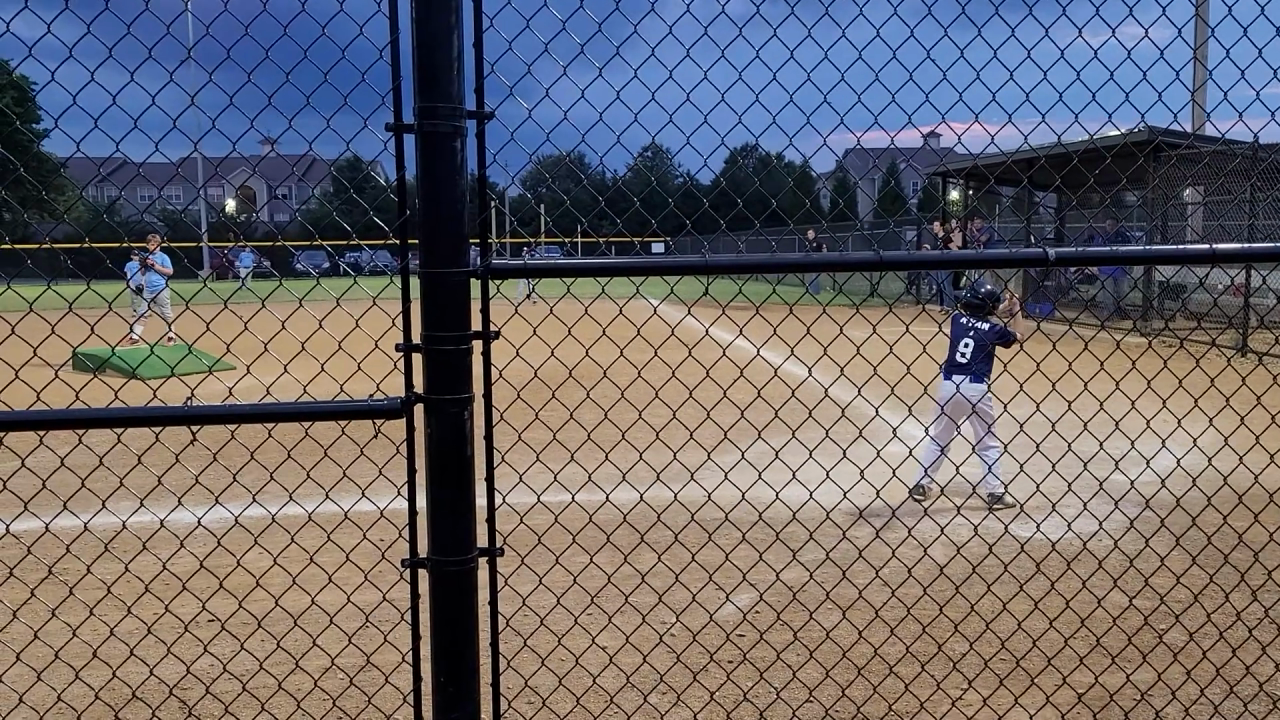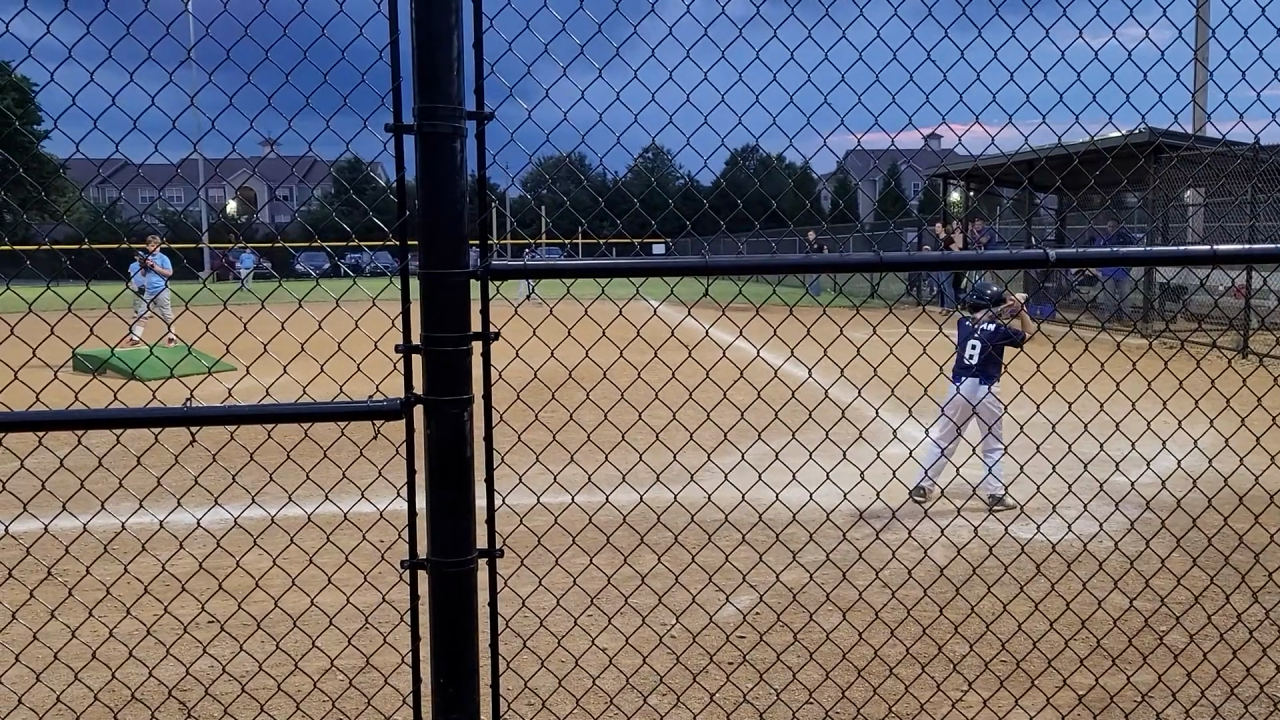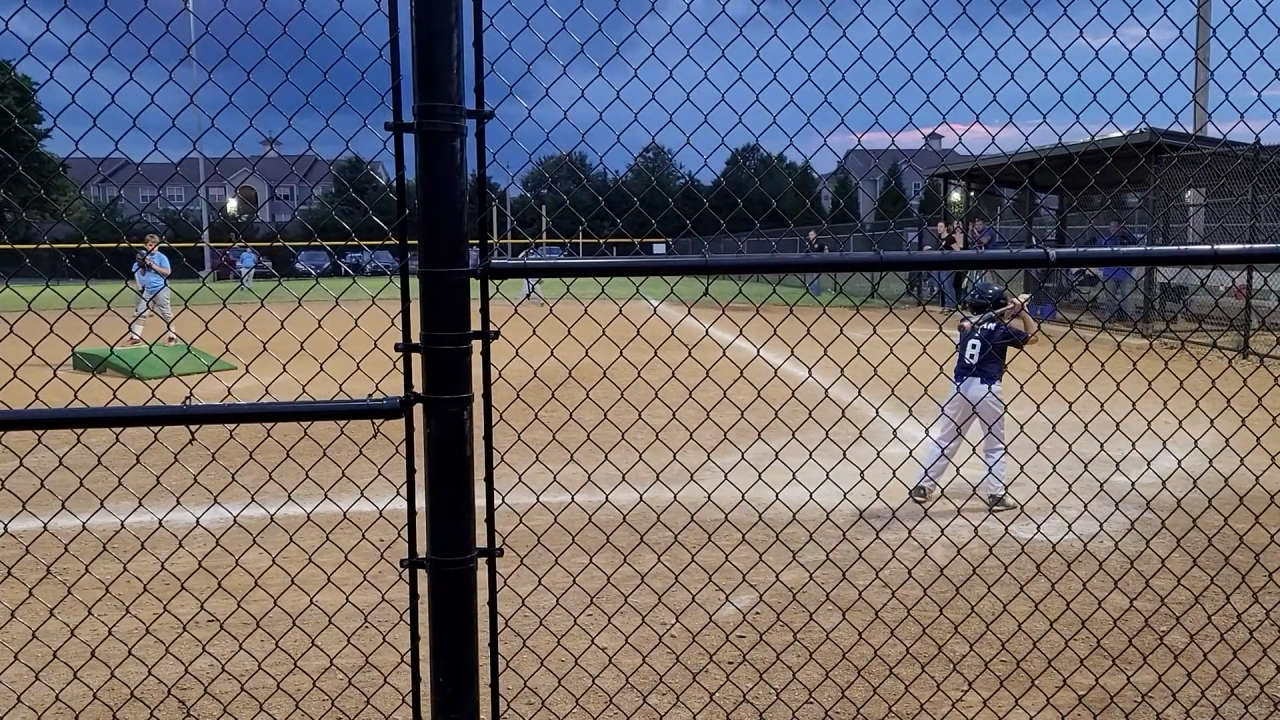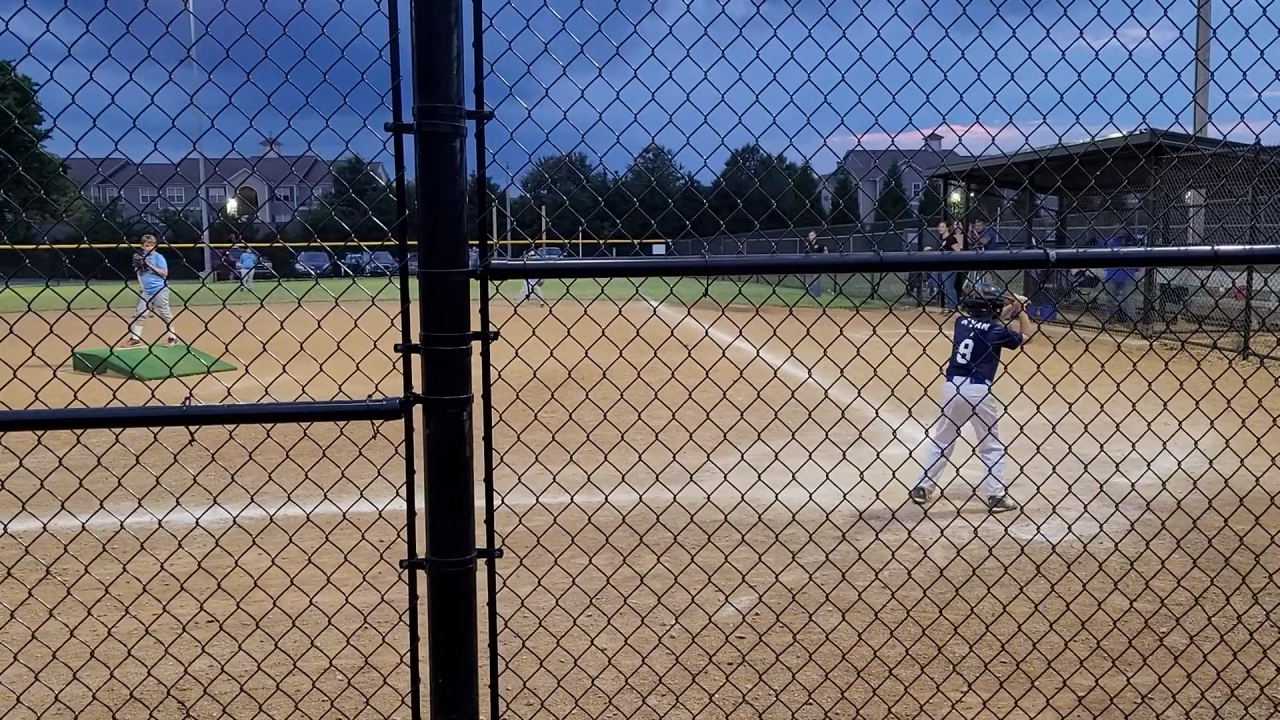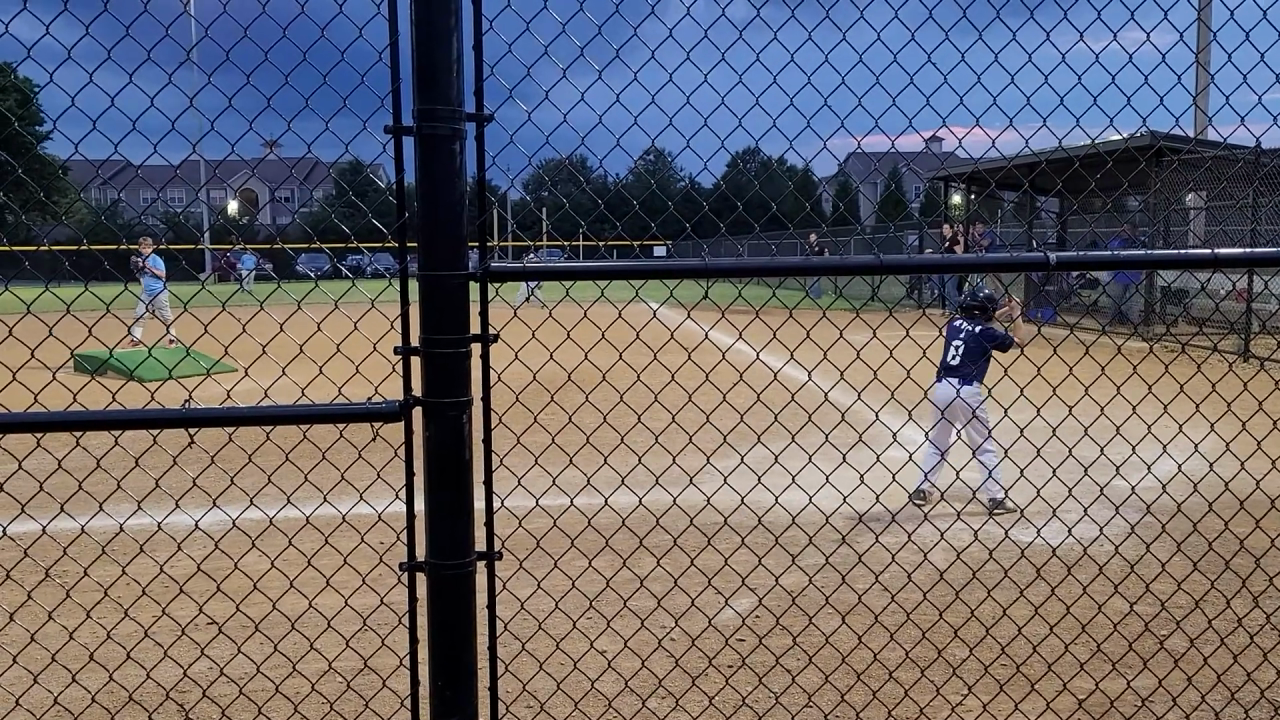
dt=0.2s
person 1, frame 1
left shoulder: (957, 319)
right shoulder: (993, 329)
right elbow: (1019, 336)
left wrist: (1003, 309)
right wrist: (1015, 309)
left hip: (950, 384)
right hip: (977, 387)
left knee: (938, 438)
right knee: (989, 443)
left ankle: (922, 486)
right ankle: (995, 493)
person 1, frame 2
left shoulder: (964, 323)
right shoulder: (1000, 330)
right elbow: (1029, 334)
left wrist: (1010, 307)
right wrist: (1020, 309)
left hip: (959, 387)
right hip: (985, 390)
left knee: (942, 440)
right knee: (993, 445)
left ankle: (923, 487)
right ankle: (996, 495)
person 1, frame 3
left shoulder: (967, 323)
right shoulder: (1001, 330)
right elbow: (1033, 336)
left wrist: (1012, 309)
right wrist: (1022, 310)
left hip: (960, 386)
right hip: (986, 389)
left knee: (943, 440)
right knee: (995, 445)
left ankle: (923, 487)
right ankle: (997, 495)
person 1, frame 4
left shoulder: (961, 321)
right shoulder: (996, 330)
right elbow: (1027, 337)
left wrist: (1010, 309)
right wrist: (1021, 311)
left hip: (952, 385)
right hip: (978, 389)
left knee: (940, 441)
right knee: (991, 445)
left ankle: (923, 488)
right ankle: (996, 496)
person 1, frame 5
left shoulder: (954, 322)
right shoulder: (986, 333)
right elbow: (1021, 341)
left wrist: (1005, 312)
right wrist: (1016, 314)
left hip: (942, 387)
right hip: (966, 391)
left knee: (937, 442)
right knee: (984, 446)
left ankle: (923, 490)
right ankle: (996, 498)
